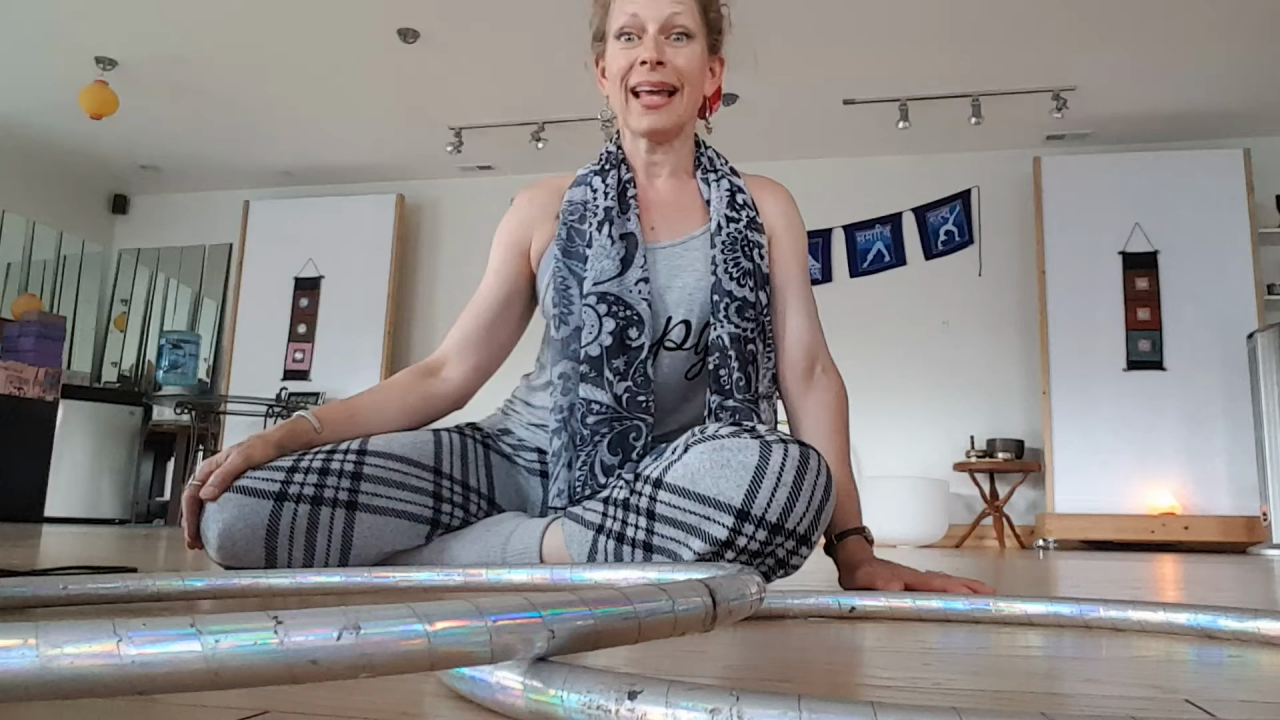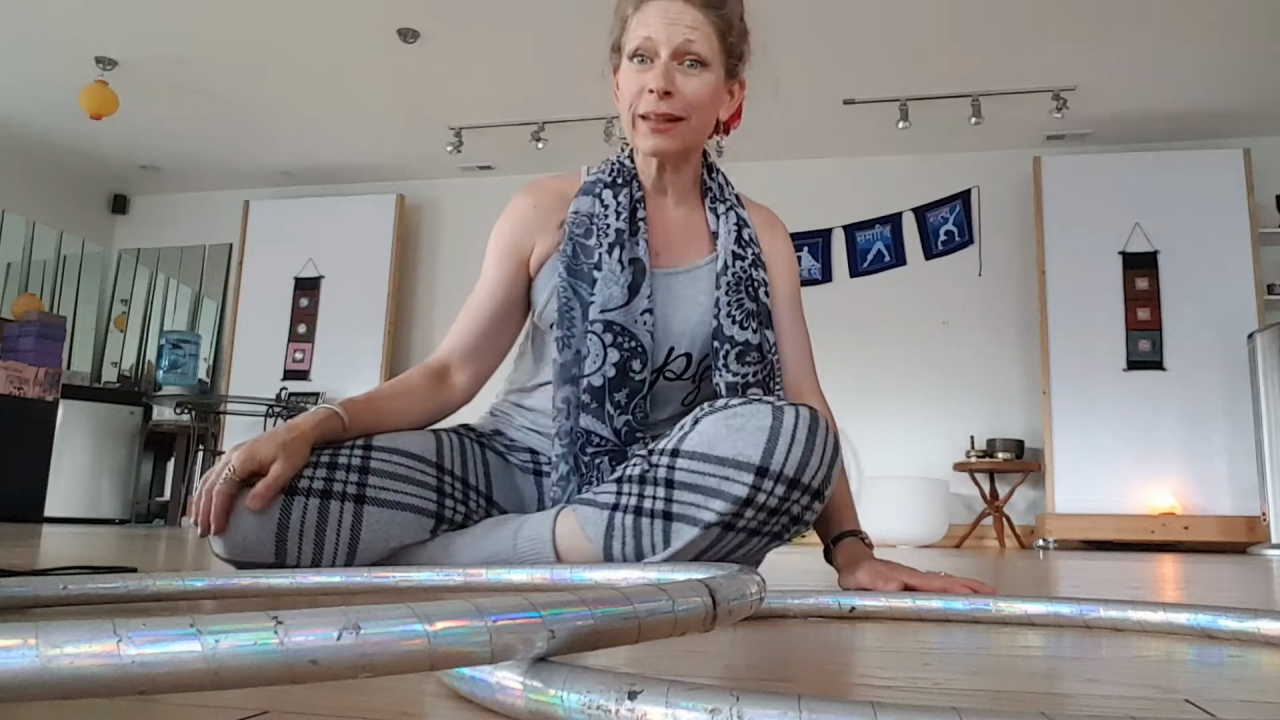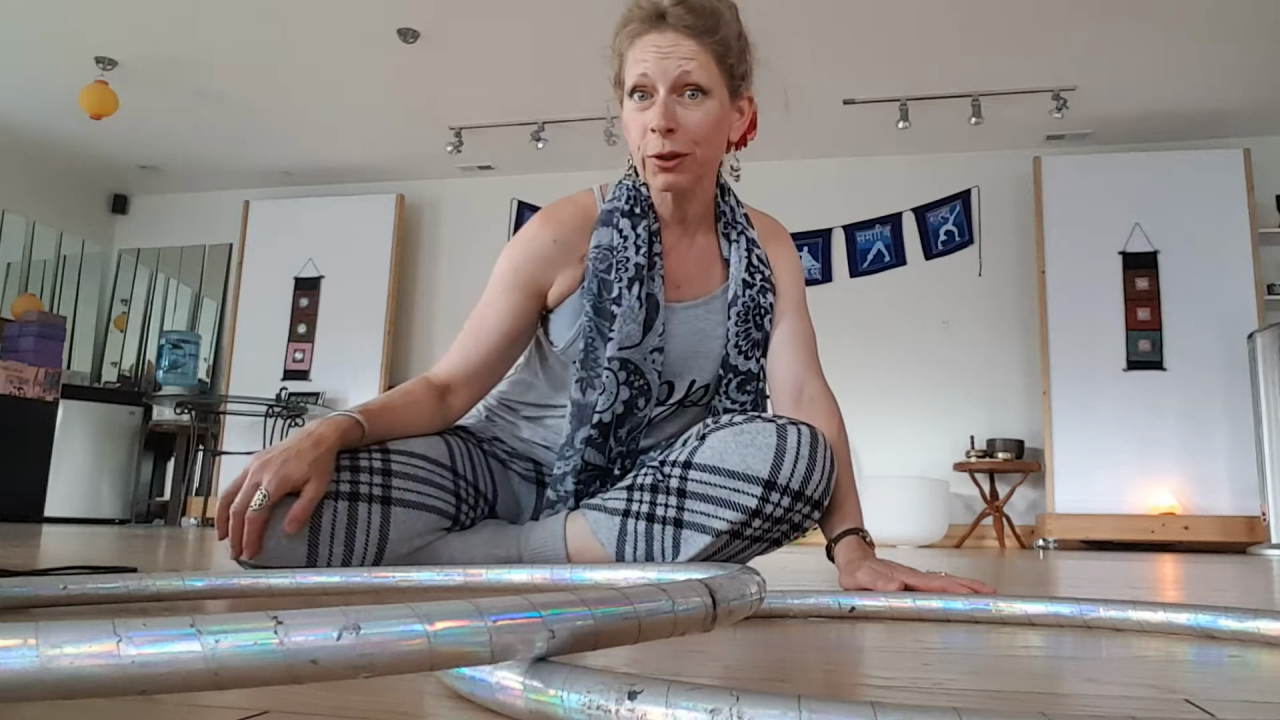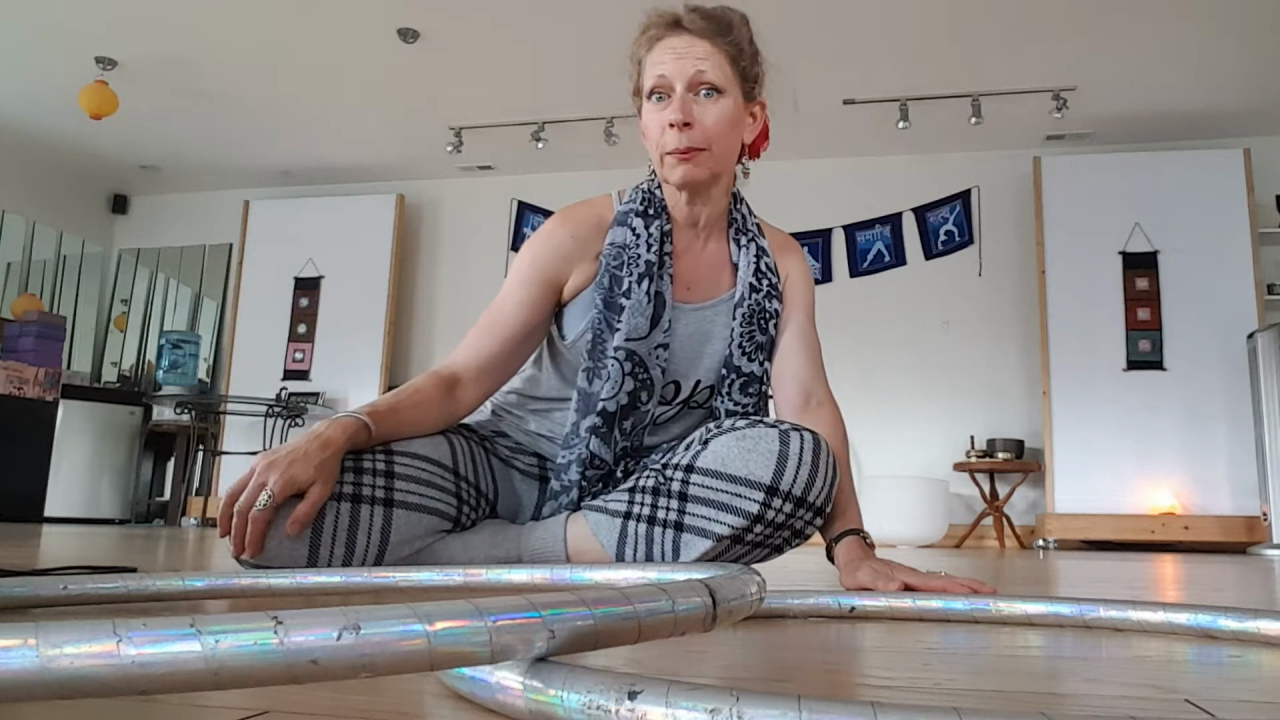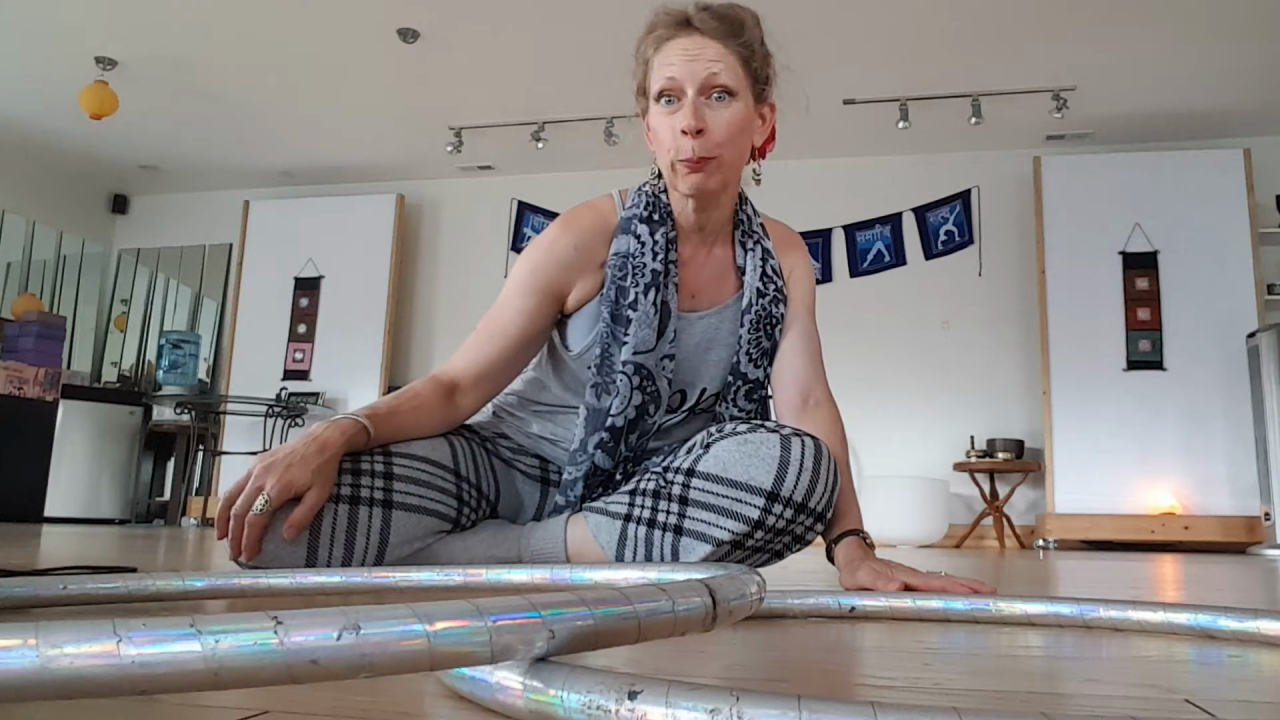
dt=1s
person 1, frame 1
left shoulder: (764, 209)
right shoulder: (546, 209)
left elbow: (807, 374)
right elbow: (448, 371)
left wrist: (852, 546)
right wrist: (287, 436)
left hip: (670, 488)
right hip: (527, 461)
left knee: (784, 474)
right knee: (241, 514)
left ankle: (437, 563)
person 1, frame 2
left shoulder: (758, 234)
right shoulder: (546, 210)
left elbow: (804, 406)
right elbow: (451, 372)
left wrist: (850, 550)
right wrist: (313, 427)
left hip: (658, 495)
right hip: (521, 466)
left knee: (785, 438)
right knee: (252, 512)
left ankle: (440, 561)
person 1, frame 3
left shoulder: (765, 247)
right shoulder: (565, 233)
left elbow: (803, 398)
right elbow: (447, 386)
left wrist: (851, 548)
right wrist: (331, 432)
left hip: (647, 493)
right hip: (511, 465)
left knee: (790, 455)
right knee: (280, 515)
left ankle: (493, 559)
person 1, frame 4
left shoulder: (779, 261)
right shoulder: (583, 233)
left elbow: (807, 406)
right elbow: (460, 380)
left wrist: (851, 547)
right wrist: (339, 432)
left hip: (651, 493)
right hip: (517, 463)
left knee: (793, 460)
right knee: (283, 515)
left ankle: (474, 556)
person 1, frame 5
left shoulder: (781, 257)
right shoulder: (588, 237)
left elbow: (807, 406)
right elbow: (457, 386)
left wrist: (851, 548)
right wrist: (336, 437)
left hip: (651, 495)
right hip: (519, 465)
left knee: (795, 466)
right knee: (282, 521)
left ankle: (497, 557)
